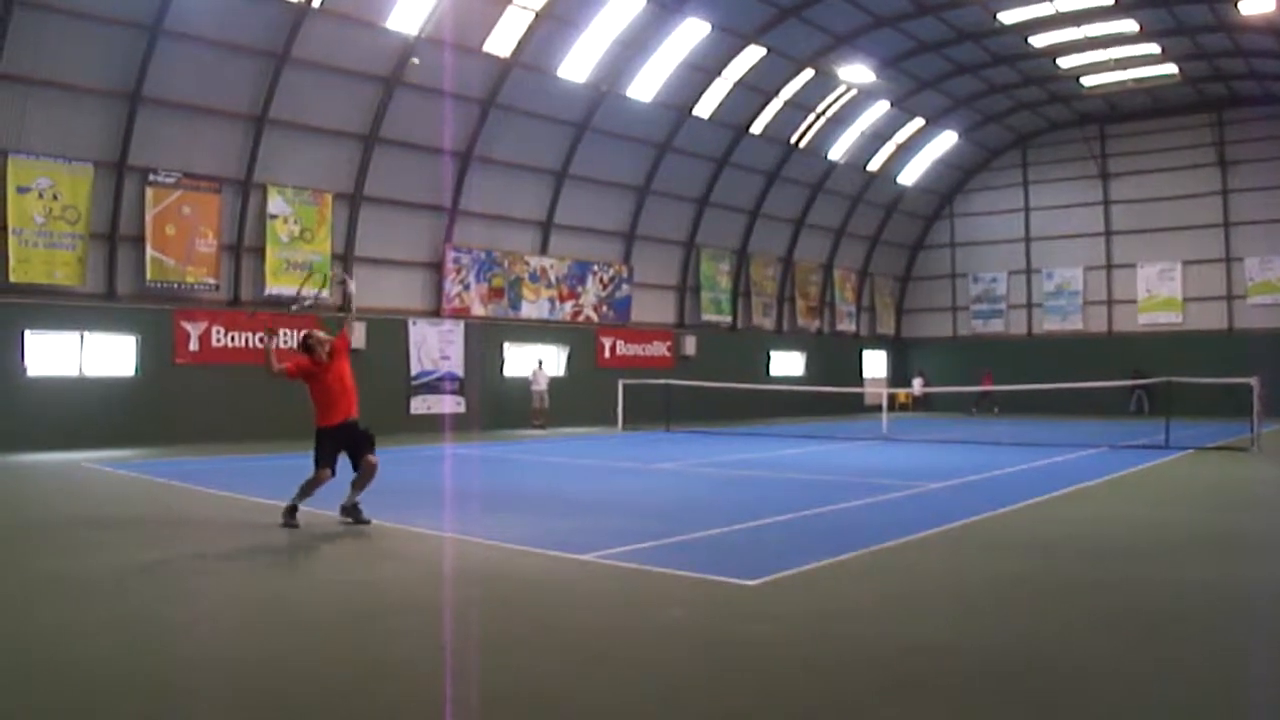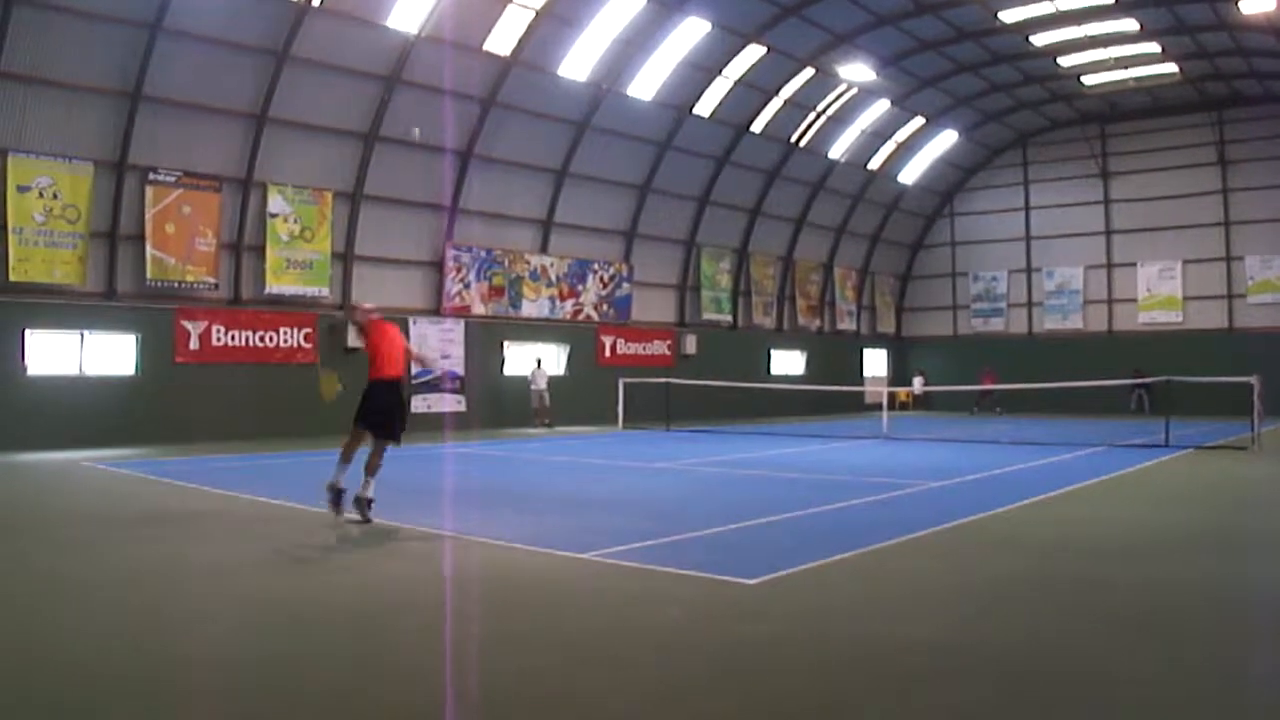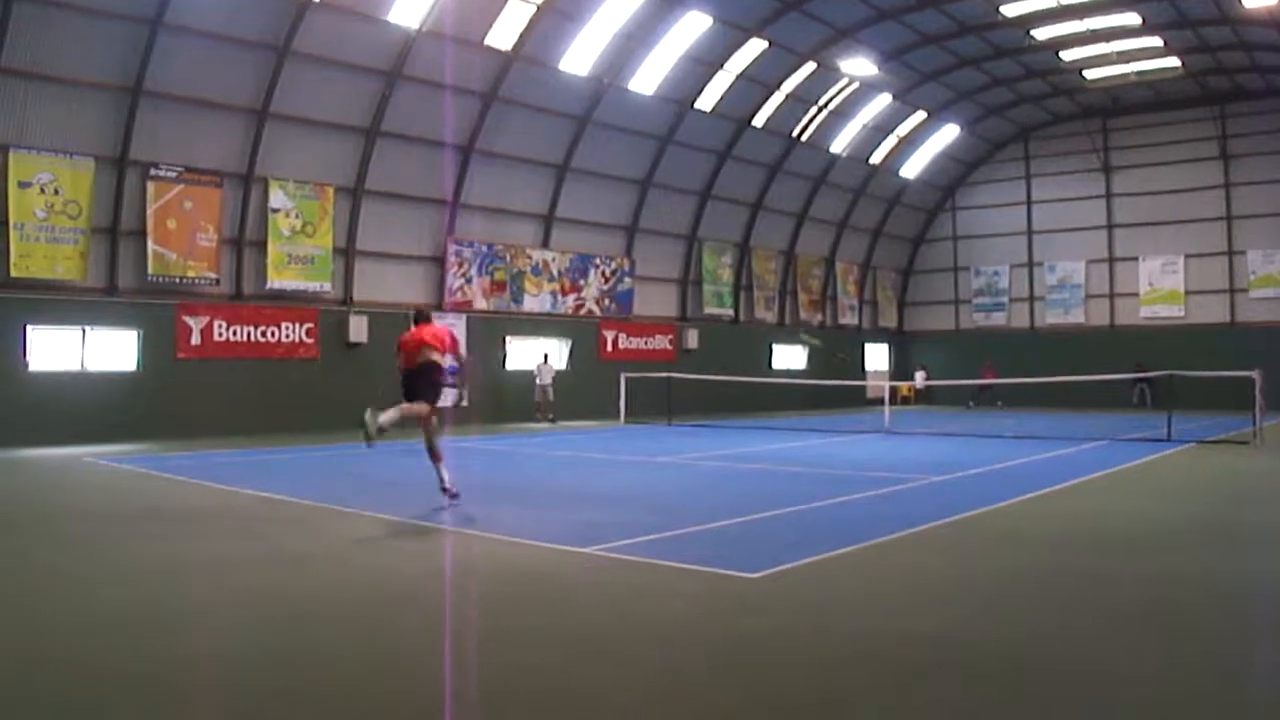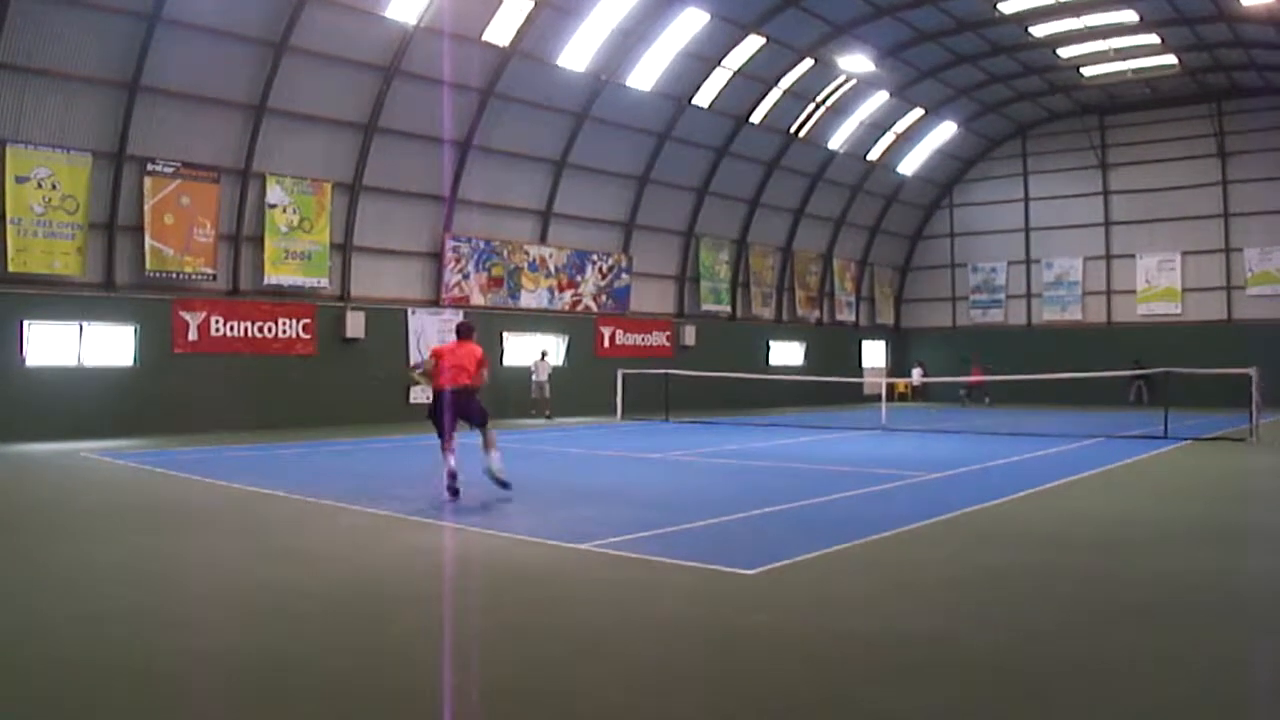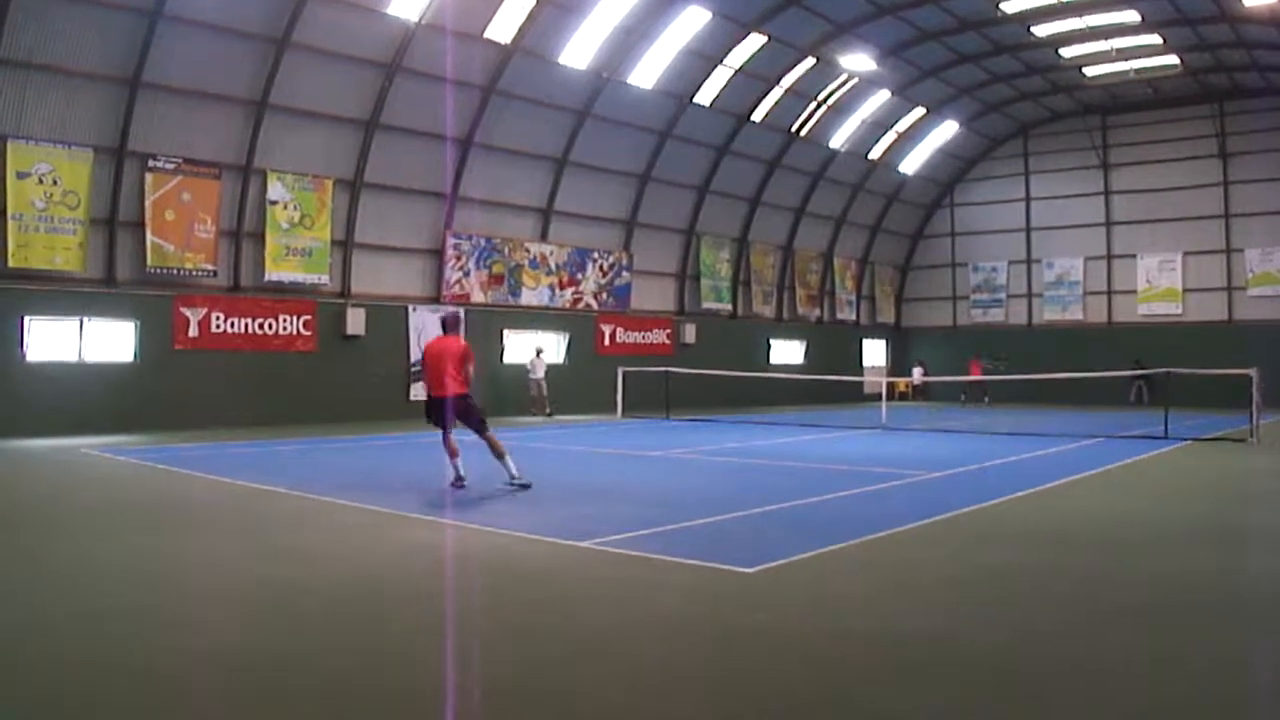
dt=0.3s
person 1, frame 1
left shoulder: (339, 351)
right shoulder: (306, 365)
left elbow: (349, 319)
right elbow: (275, 369)
left wrist: (350, 293)
right wrist: (271, 344)
left hip: (351, 424)
right hip: (328, 429)
left knee: (370, 463)
right knee: (322, 475)
left ankle: (350, 504)
right ankle: (292, 507)
person 1, frame 2
left shoulder: (390, 328)
right shoulder: (371, 326)
left elbow: (408, 352)
left hip: (394, 387)
right hip: (381, 386)
left knee: (381, 445)
right knee: (358, 435)
left ankle: (364, 496)
right ankle: (337, 484)
person 1, frame 3
left shoulder: (406, 338)
right shoulder: (445, 331)
left elbow: (402, 366)
right elbow: (462, 360)
right wrist: (462, 380)
left hip: (414, 375)
right hip: (431, 370)
left knee: (431, 430)
right knee: (422, 409)
left ankle: (445, 483)
right ankle: (379, 422)
person 1, frame 4
left shoulder: (441, 349)
right shoulder: (479, 351)
left elbow: (426, 368)
right elbow: (483, 381)
left hip: (441, 395)
right hip: (464, 393)
left knee: (447, 439)
right knee: (486, 430)
left ankle: (451, 468)
right ankle: (493, 467)
person 1, frame 5
left shoulder: (429, 347)
right shoulder: (463, 346)
left elbow: (426, 376)
right elbow: (469, 376)
left hip: (437, 399)
right hip: (459, 397)
left knee: (447, 433)
right knee: (487, 435)
left ankle: (459, 476)
right ankle: (514, 476)
